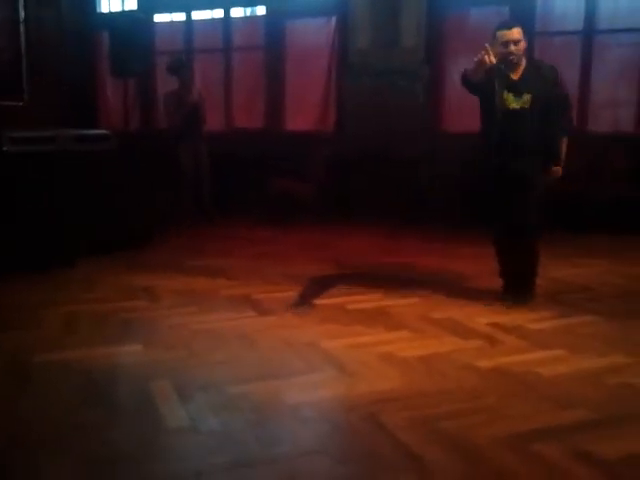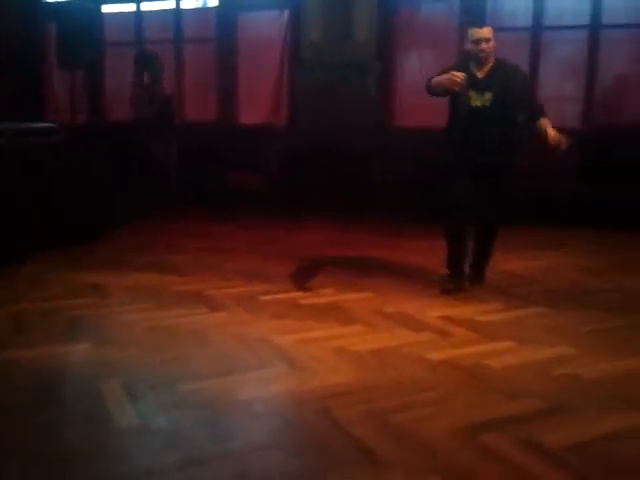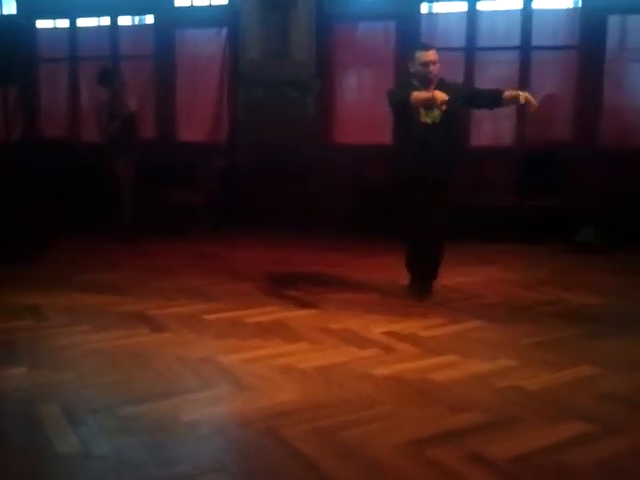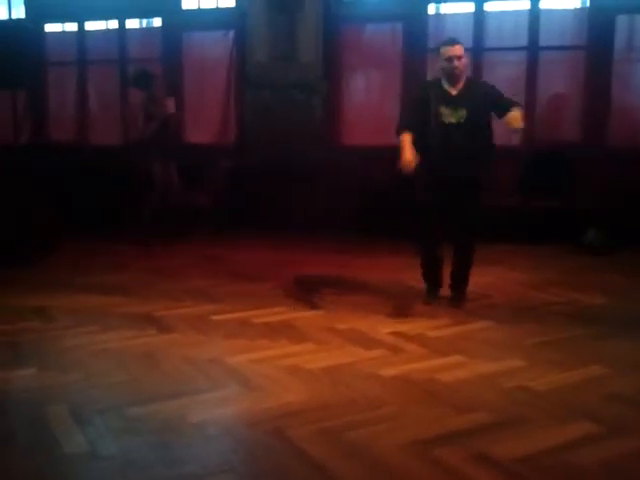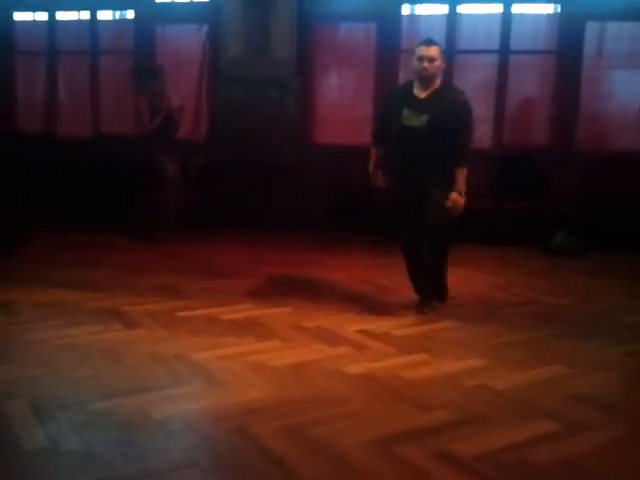
dt=0.4s
person 1, frame 1
left shoulder: (546, 74)
right shoulder: (490, 76)
left elbow: (561, 118)
right elbow: (469, 80)
left wrist: (557, 159)
right wrist: (479, 64)
left hip: (534, 163)
right hip: (500, 163)
left knee: (528, 223)
right knee: (503, 225)
left ankle: (526, 283)
right ankle: (510, 282)
person 1, frame 2
left shoulder: (512, 74)
right shoulder: (458, 72)
left elbow: (532, 107)
right elbow: (433, 86)
left wrist: (549, 130)
right wrist: (445, 79)
left hip: (498, 159)
right hip: (463, 158)
left knee: (488, 217)
right knee: (457, 213)
left ankle: (478, 269)
right ankle: (455, 272)
person 1, frame 3
left shoulder: (452, 90)
right shoulder: (401, 91)
left elbow: (486, 96)
right elbow: (405, 99)
left wrist: (517, 95)
right wrist: (431, 96)
left hip: (441, 172)
right hip: (412, 172)
left knee: (436, 228)
right knee: (413, 228)
left ankle: (427, 280)
right ankle: (416, 277)
person 1, frame 4
left shoulder: (481, 90)
right shoulder: (424, 91)
left elbow: (501, 103)
right elbow: (405, 123)
left wrist: (515, 111)
right wrist: (407, 149)
left hip: (469, 176)
right hip: (435, 176)
left knee: (464, 234)
right knee: (432, 233)
left ankle: (459, 288)
right ankle: (432, 285)
person 1, frame 5
left shoulder: (454, 99)
right shoulder: (399, 95)
left elbow: (462, 148)
right elbow: (381, 134)
left wrist: (459, 189)
right wrist: (375, 167)
left hip: (438, 183)
right hip: (405, 181)
left knee: (436, 238)
right knee: (411, 240)
left ankle: (436, 289)
right ankle: (426, 292)
person 2, frame 1
left shoulder: (196, 94)
right shoulder: (171, 97)
left elbow: (203, 120)
right elbow: (173, 123)
left wrist: (197, 103)
right wrist: (187, 105)
left hip: (197, 139)
right hip: (182, 141)
left knee: (204, 176)
right knee: (188, 178)
left ankle: (205, 211)
right ankle: (190, 213)
person 2, frame 2
left shoulder: (164, 88)
right shoulder: (143, 90)
right elbow: (144, 117)
left wrist: (167, 98)
right wrist: (159, 99)
left hip: (167, 133)
right hip: (153, 135)
left knee: (170, 170)
right knee: (158, 171)
person 2, frame 3
left shoulder: (126, 104)
right shoulder: (104, 107)
left elbow: (134, 130)
right elbow: (105, 134)
left wrist: (131, 114)
right wrist: (121, 117)
left hip: (129, 150)
right hip: (116, 152)
left knee: (127, 187)
right knee: (124, 187)
left ankle: (125, 226)
right ankle: (125, 227)
person 2, frame 4
left shoulder: (162, 105)
right shoulder: (142, 108)
left elbow: (171, 132)
right elbow: (143, 135)
left wrist: (170, 117)
right wrist: (159, 118)
left hip: (164, 152)
right hip: (151, 154)
left knee: (173, 187)
right knee: (157, 190)
person 2, frame 5
left shoulder: (165, 101)
right shoulder: (143, 101)
left elbow: (174, 128)
right elbow: (147, 128)
left wrist: (176, 112)
right wrist: (164, 112)
left hip: (167, 147)
right hip: (154, 149)
right knee: (169, 178)
left ankle: (149, 227)
